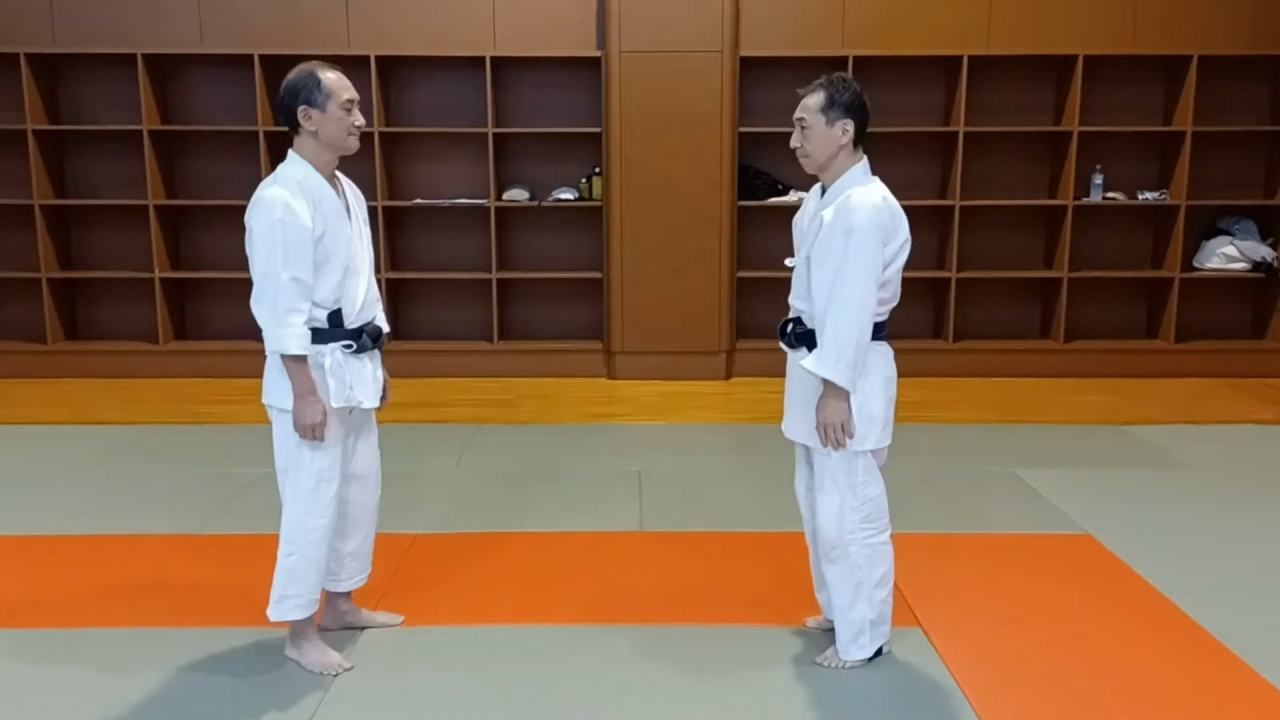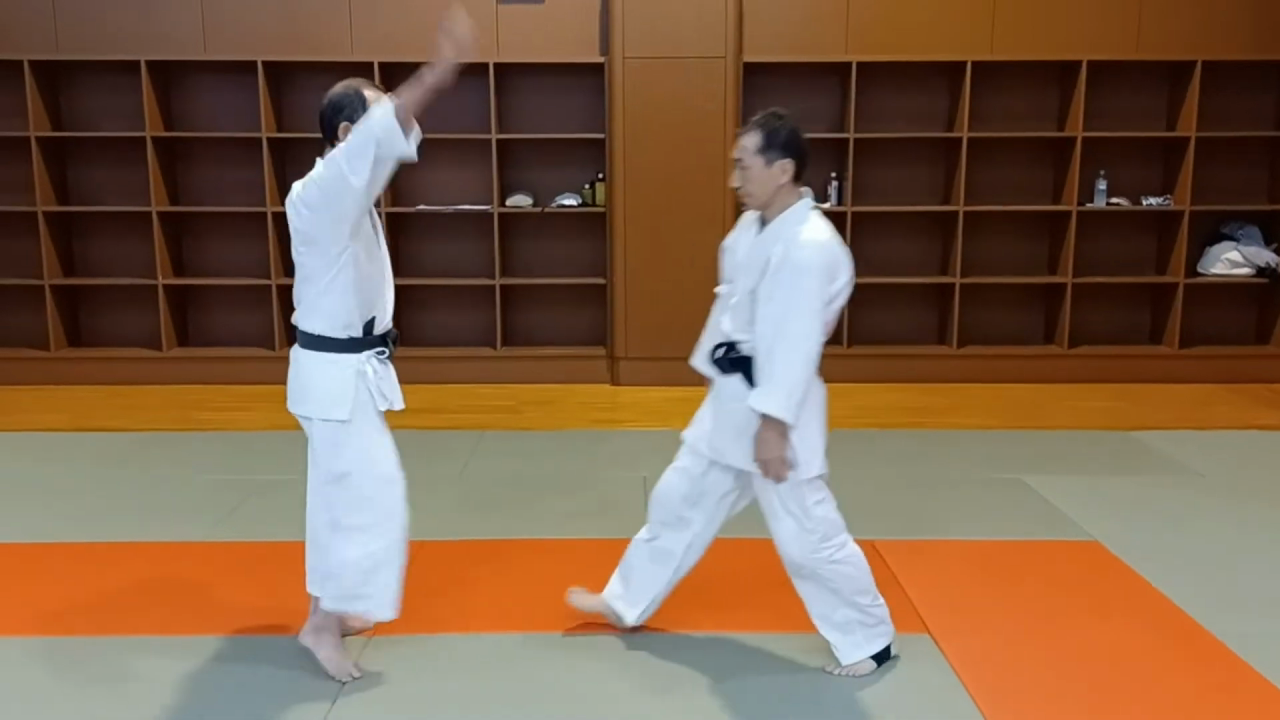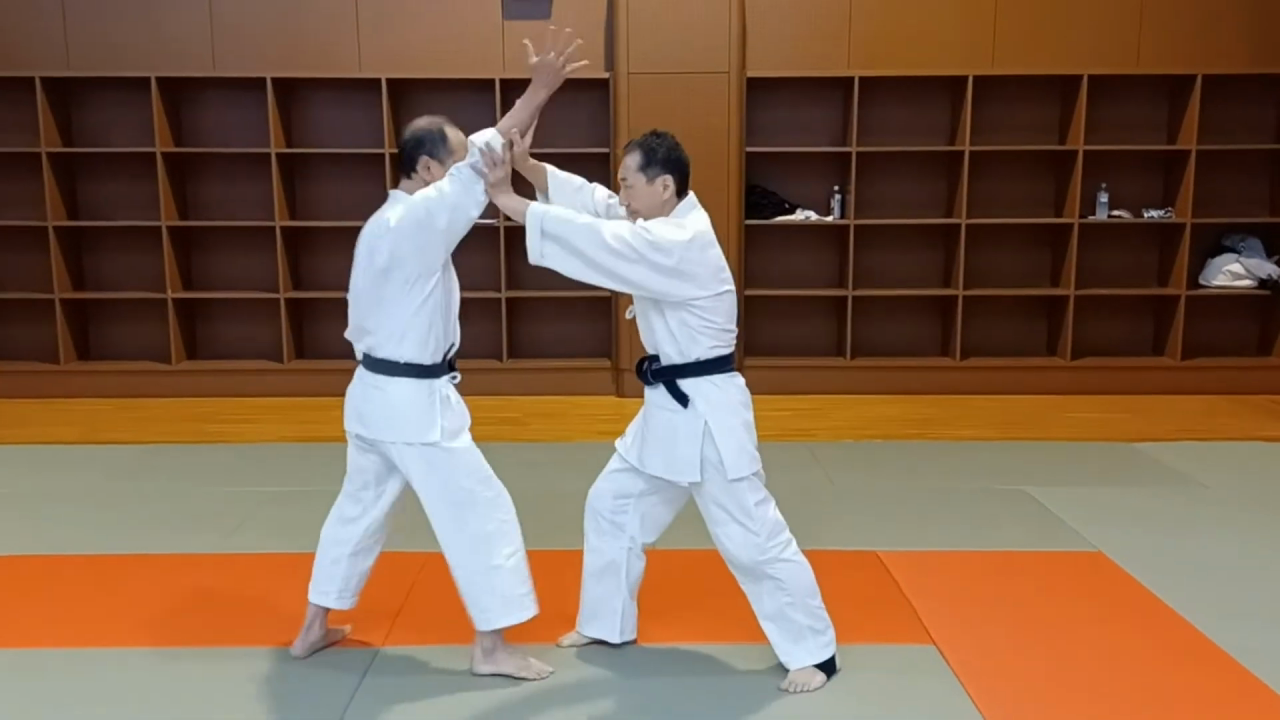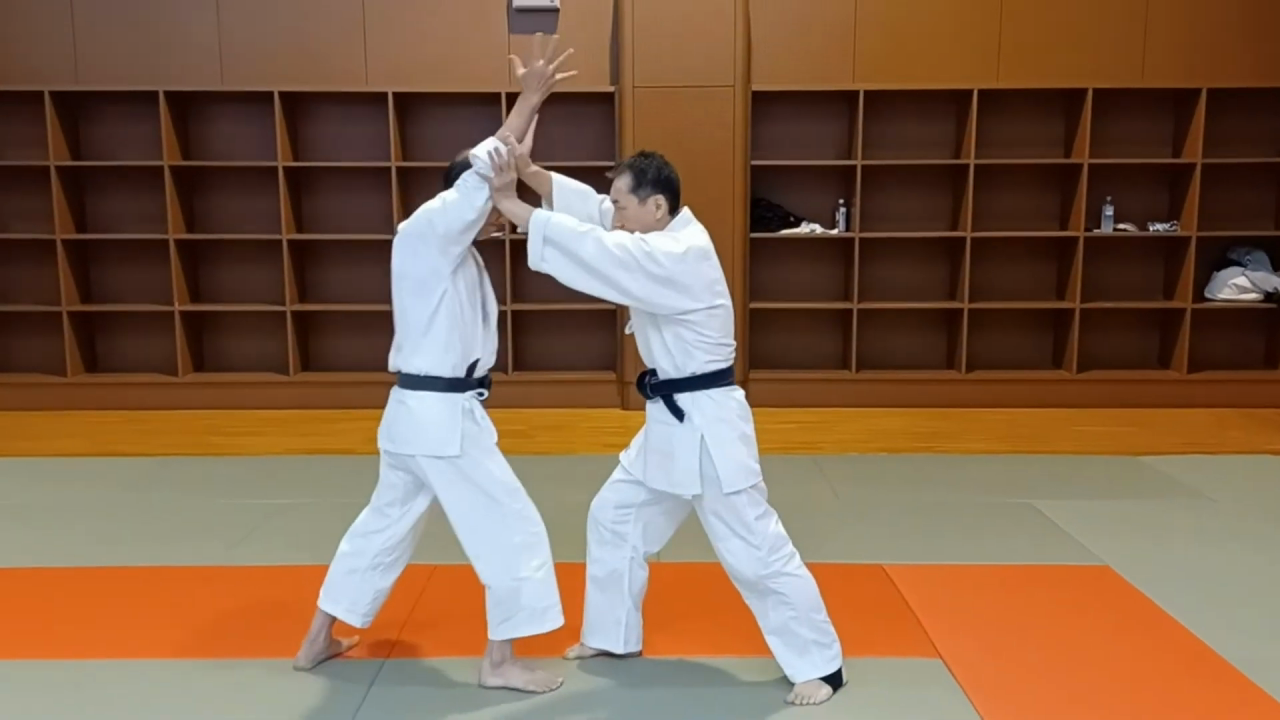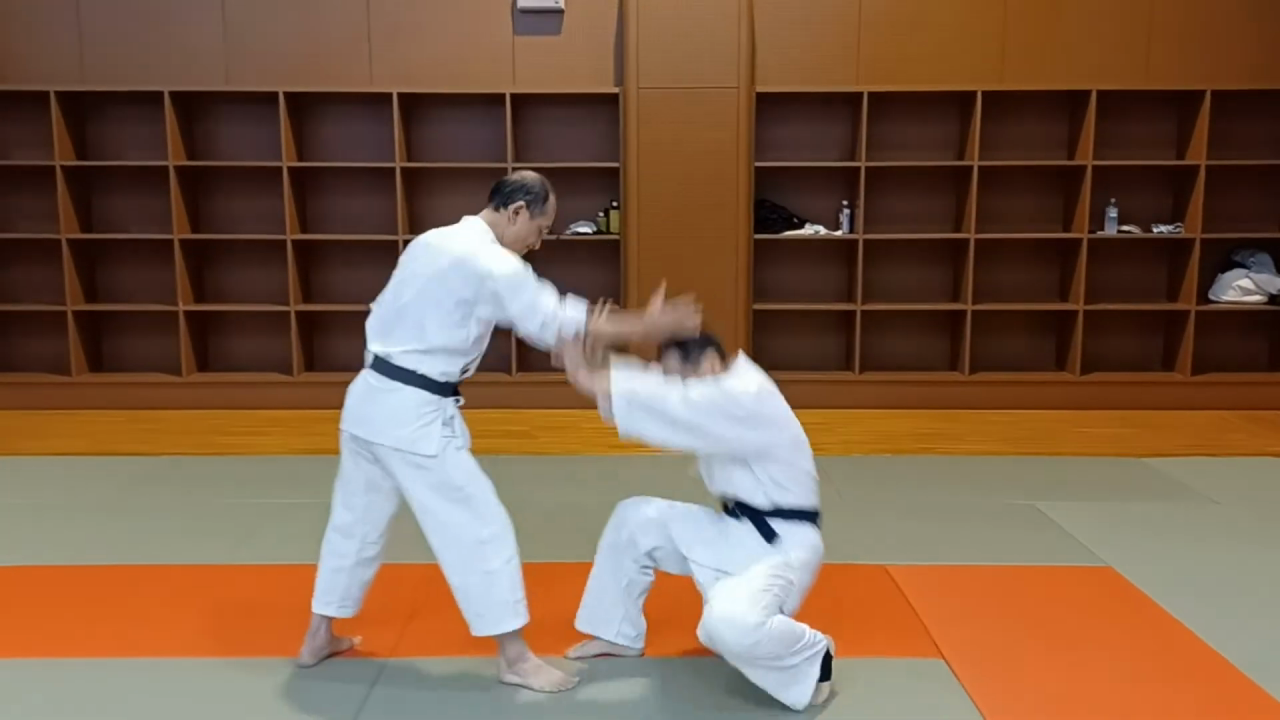
dt=0.7s
person 1, frame 1
left shoulder: (346, 192)
right shoulder: (280, 200)
right elbow: (279, 306)
left wrist: (375, 360)
right wrist: (305, 392)
left hip: (354, 365)
right hip: (312, 371)
left knee: (358, 490)
right knee: (314, 501)
left ankle: (340, 603)
right ankle: (300, 630)
person 1, frame 2
left shoulder: (348, 196)
right shoulder: (318, 195)
right elbow: (372, 141)
right wrist: (440, 69)
left hip: (348, 367)
right hip: (336, 375)
left knee: (341, 497)
right knee: (375, 497)
left ankle: (330, 613)
right ankle: (329, 625)
person 1, frame 3
left shoulder: (382, 225)
right shoulder: (417, 220)
right elbow: (479, 171)
right wrist: (539, 90)
left hip: (373, 391)
right hip: (415, 403)
left knee: (358, 509)
right knee: (481, 512)
left ankle: (313, 628)
right ankle: (491, 645)
person 1, frame 4
left shoulder: (451, 250)
right shoulder: (425, 231)
right elbow: (483, 174)
right wrist: (530, 100)
left hip: (416, 411)
right hip: (441, 417)
left knee: (384, 524)
right knee: (511, 529)
left ankle: (318, 639)
right ankle: (499, 660)
person 1, frame 5
left shoulder: (435, 241)
right shoulder: (486, 261)
left elbow: (386, 312)
right elbow: (556, 320)
right wrist: (646, 327)
left hip: (371, 395)
right hip: (416, 415)
left knee: (355, 518)
right knee: (479, 528)
left ankle: (319, 636)
right ankle: (514, 656)
person 2, frame 1
left shoulder: (866, 208)
right shoulder: (823, 198)
left elbow: (852, 308)
left wrist: (836, 391)
left hip: (848, 374)
right hip: (818, 364)
left knee: (848, 513)
right knee: (819, 504)
left ankle: (862, 637)
right ankle: (844, 610)
person 2, frame 2
left shoulder: (811, 246)
right shoulder: (751, 230)
left elbow: (792, 341)
left wrist: (777, 425)
right wrist: (719, 386)
left hip: (779, 403)
right hip: (734, 395)
left knee: (808, 535)
right knee: (680, 501)
left ankle: (870, 642)
right ankle: (625, 602)
person 2, frame 3
left shoulder: (680, 243)
right shoulder: (662, 226)
left elbow: (594, 241)
right elbow: (589, 203)
left wrist: (509, 202)
right wrist: (527, 168)
left hip: (707, 408)
right hip: (668, 405)
left knee: (754, 538)
right knee: (611, 507)
left ankle: (814, 651)
right ankle: (607, 623)
person 2, frame 4
left shoulder: (680, 257)
right shoulder: (666, 241)
left elbow: (595, 251)
right elbow: (588, 207)
left wrist: (513, 206)
right wrist: (529, 172)
left hip: (707, 423)
right hip: (670, 421)
left knee: (757, 553)
right knee: (614, 519)
left ankle: (822, 665)
right ankle: (612, 636)
person 2, frame 5
left shoulder: (748, 400)
right shoulder: (725, 388)
left elbow: (673, 408)
right elbow: (653, 386)
left wrist: (591, 380)
right wrist: (595, 370)
left hip: (782, 545)
right hip: (740, 531)
left knee: (729, 623)
right knee: (634, 518)
left ankle: (811, 657)
right ankle: (617, 635)
